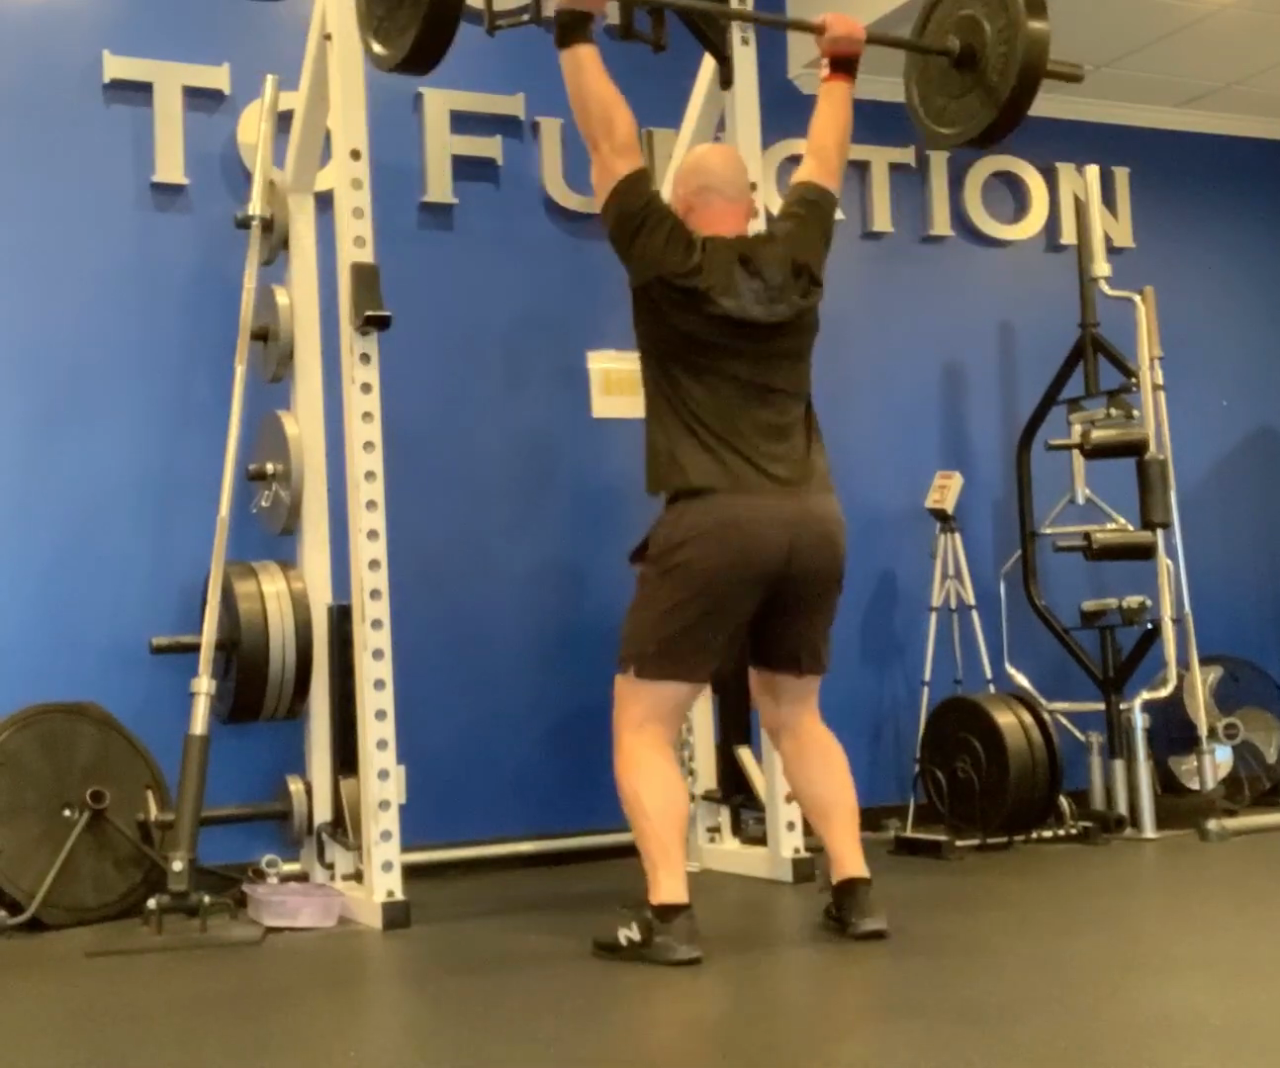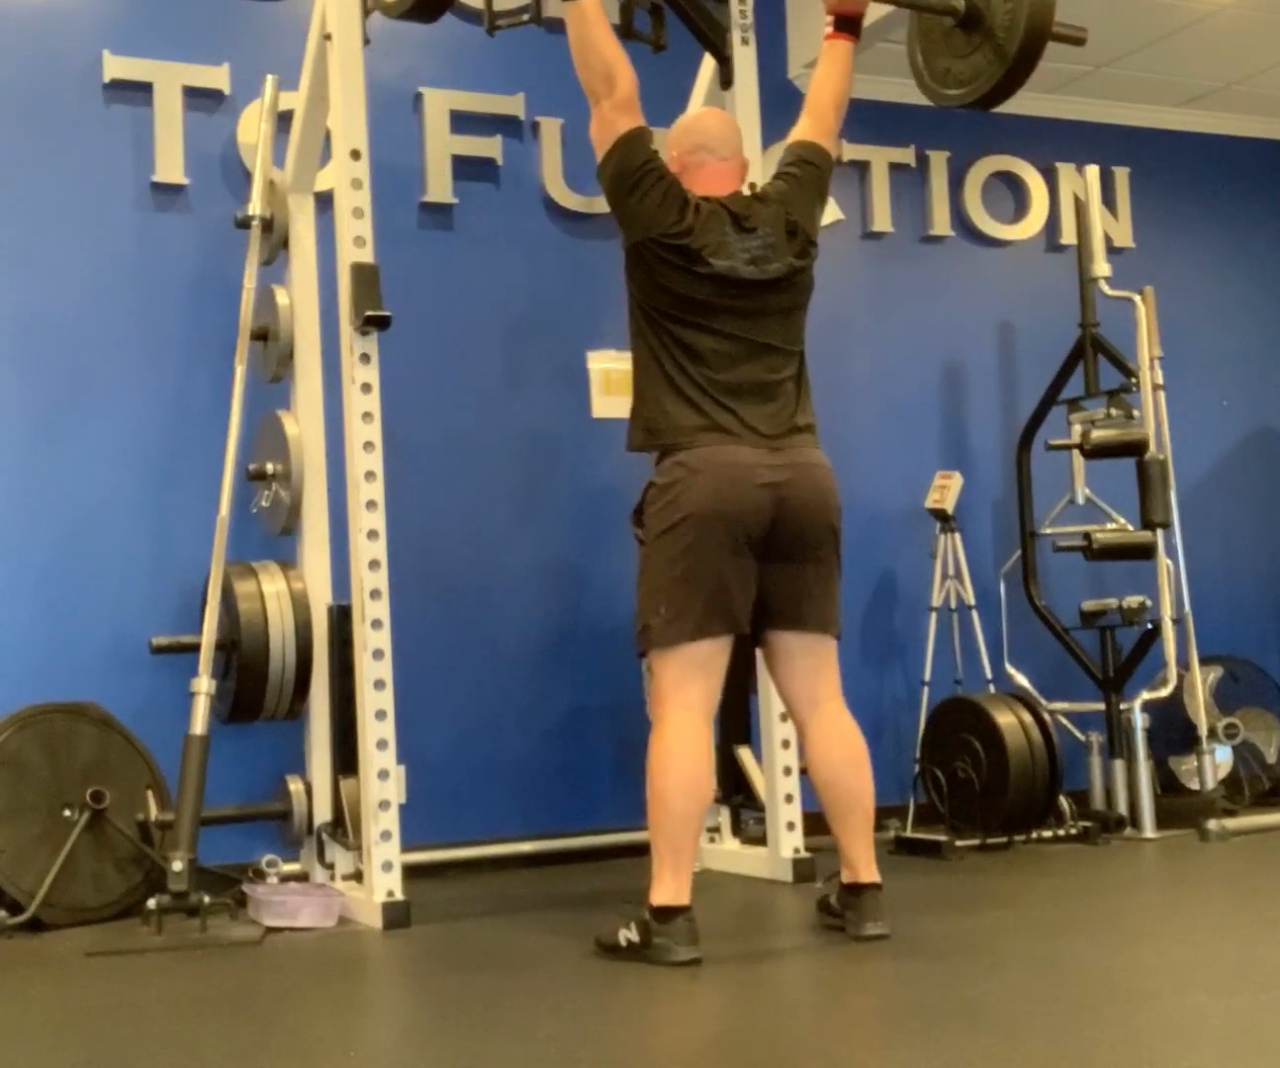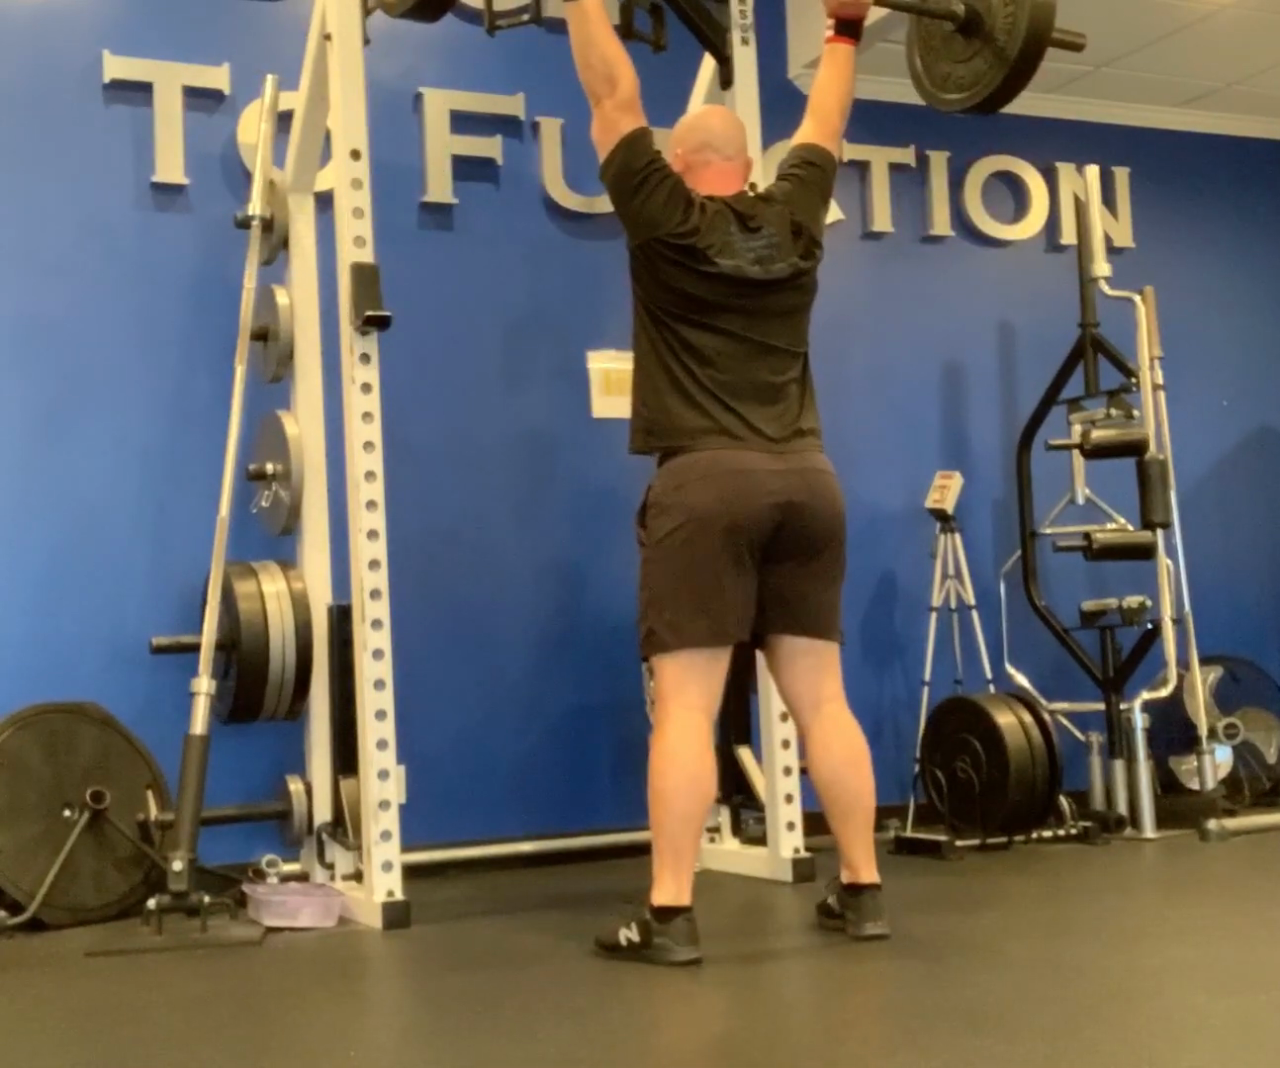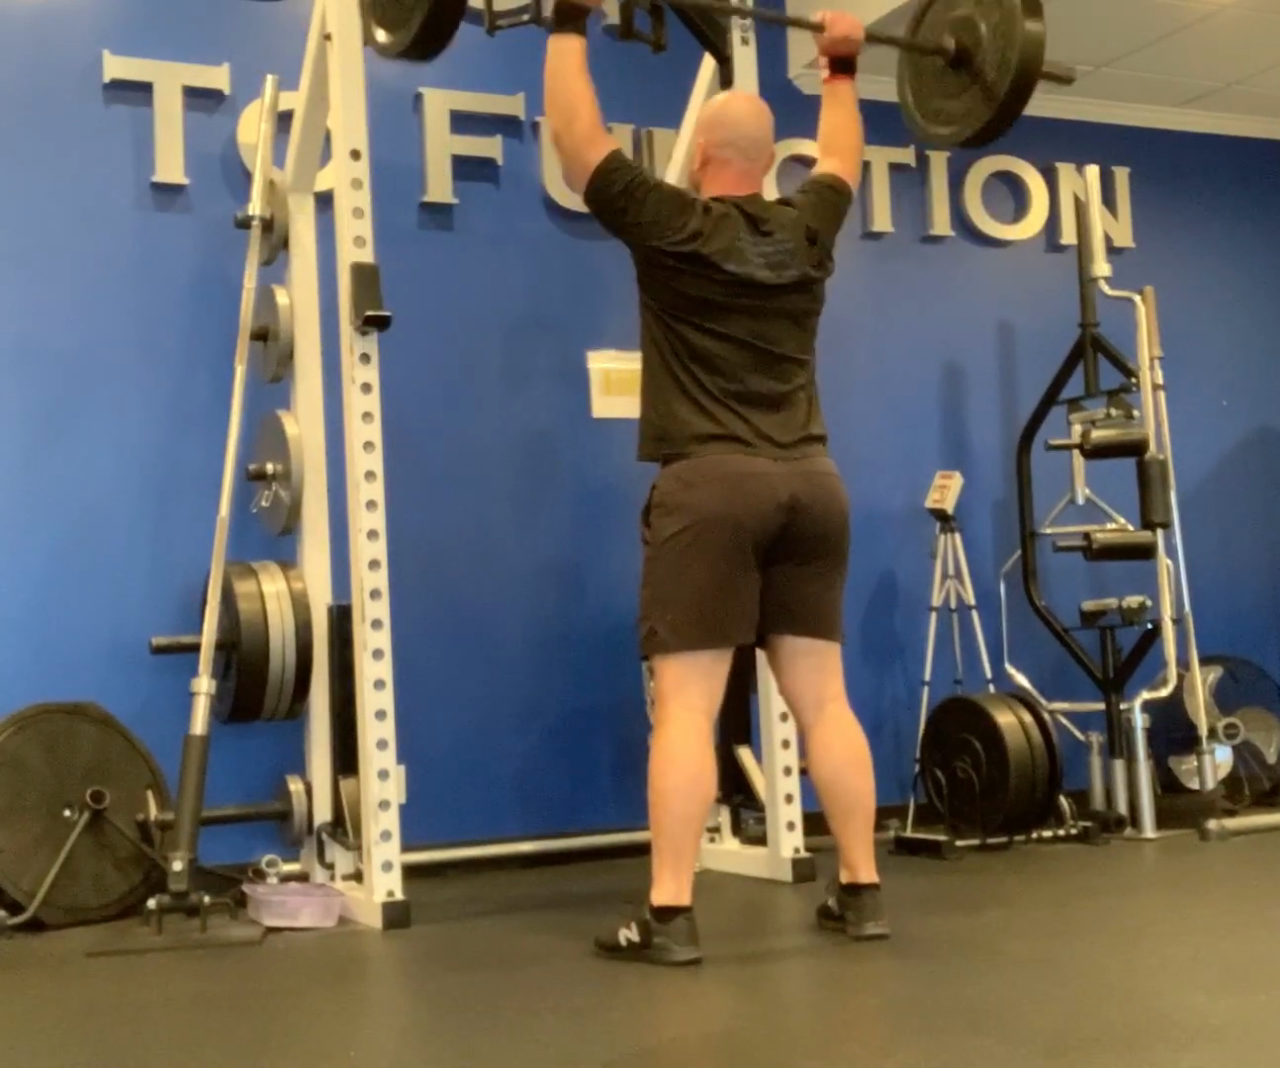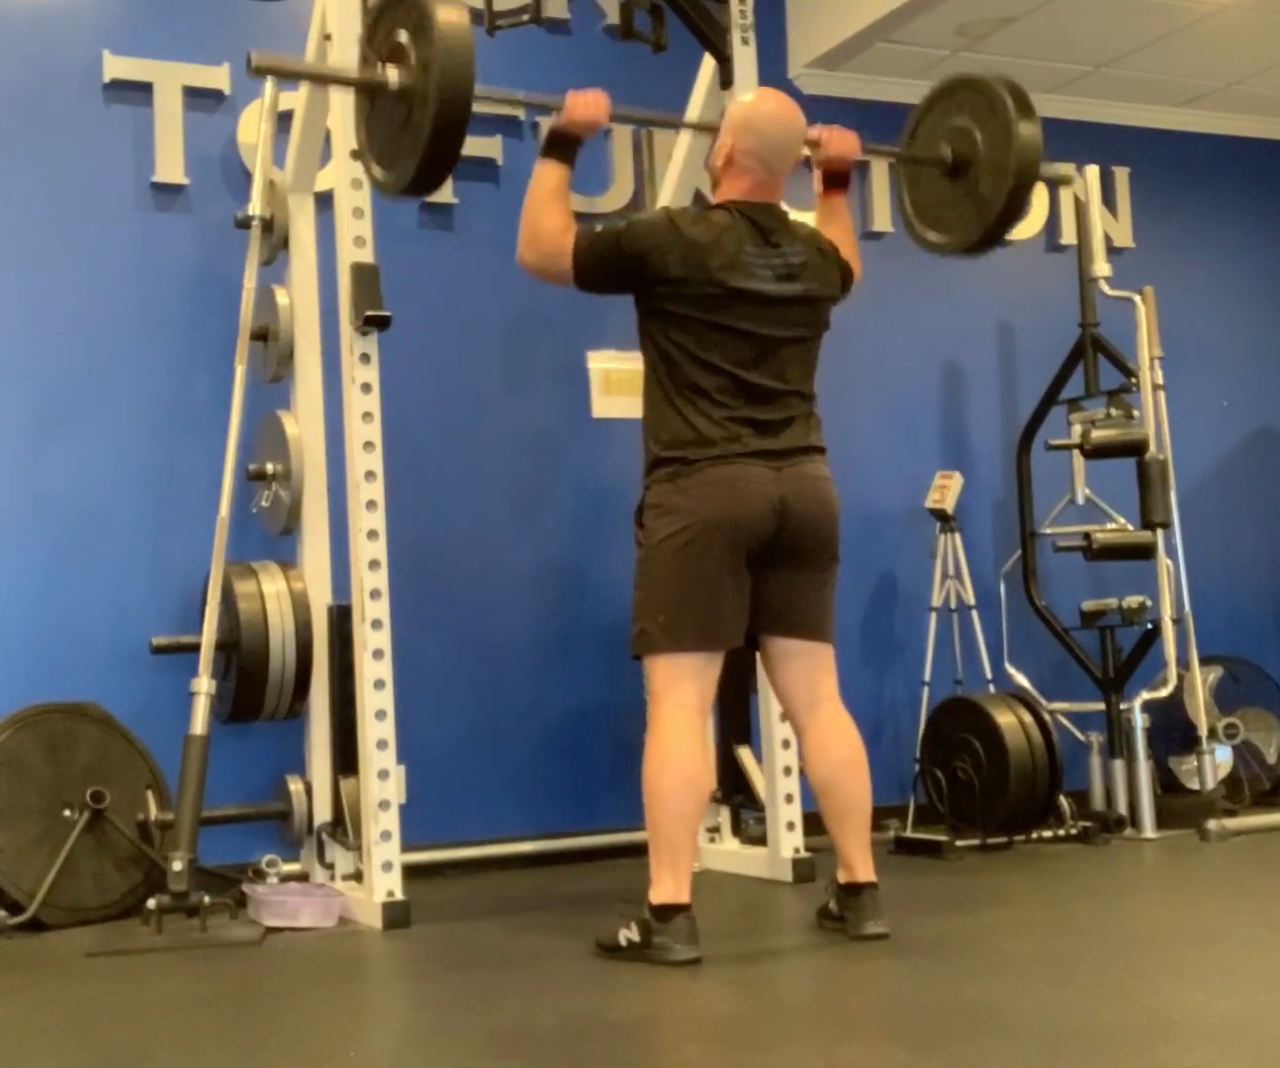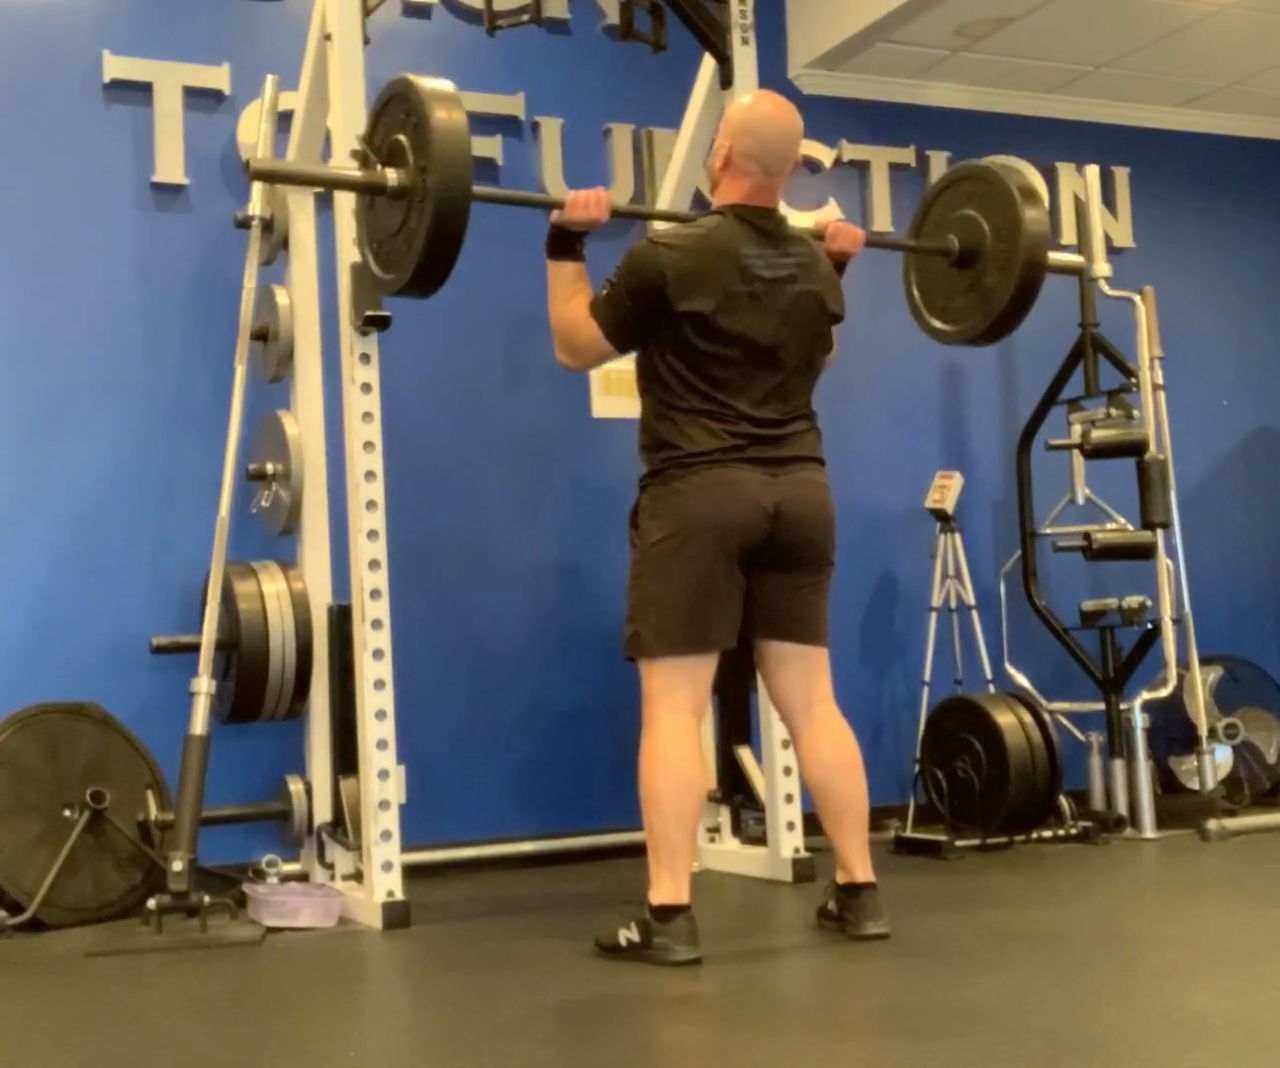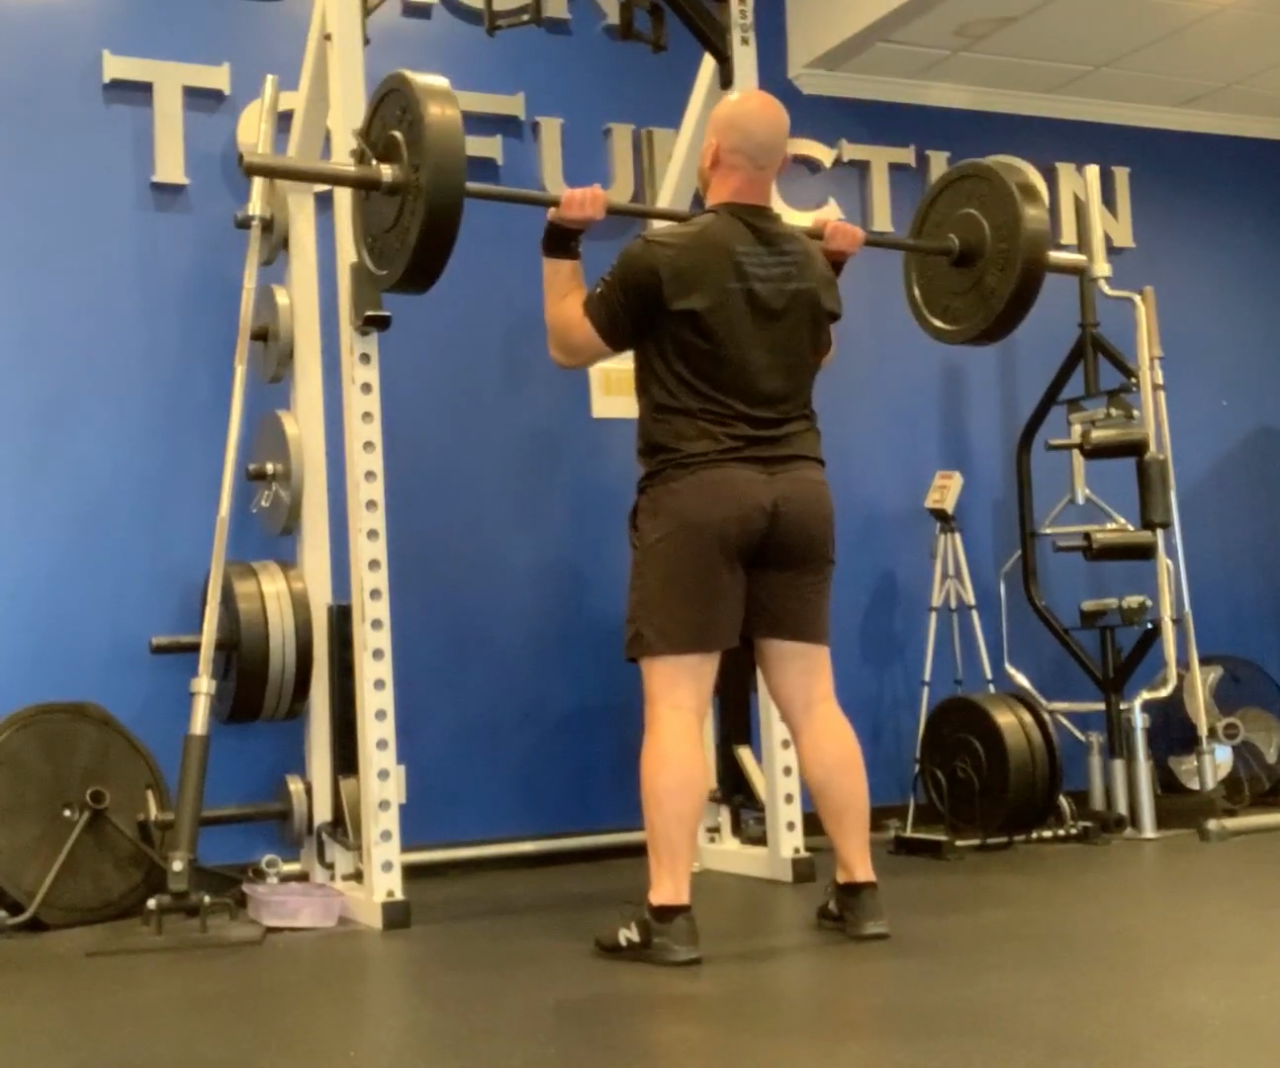
dt=0.3s
person 1, frame 1
left shoulder: (668, 263)
right shoulder: (796, 261)
left elbow: (613, 145)
right elbow: (821, 161)
left hip: (715, 528)
right hip: (813, 527)
left knee: (644, 729)
right knee: (795, 721)
left ankle: (667, 914)
right ankle: (855, 890)
person 1, frame 2
left shoulder: (659, 218)
right shoulder: (790, 218)
left elbow: (612, 96)
right elbow: (821, 120)
left hip: (705, 481)
right hip: (802, 477)
left knee: (684, 703)
right knee: (819, 698)
left ankle: (669, 917)
right ankle: (863, 890)
person 1, frame 3
left shoulder: (665, 219)
right shoulder: (793, 220)
left elbow: (613, 98)
right elbow: (824, 121)
left hip: (707, 484)
right hip: (805, 481)
left knee: (685, 704)
right knee: (820, 699)
left ankle: (669, 915)
right ankle: (862, 890)
person 1, frame 4
left shoulder: (671, 224)
right shoulder: (805, 229)
left elbow: (575, 133)
right elbow: (842, 163)
left hip: (712, 486)
right hip: (811, 483)
left knee: (686, 703)
right knee: (822, 699)
left ankle: (670, 915)
right ankle: (861, 890)
person 1, frame 5
left shoulder: (671, 240)
right shoulder: (813, 257)
left elbow: (540, 248)
left wrist: (563, 142)
right wrist: (841, 178)
left hip: (704, 491)
right hip: (804, 487)
left knee: (679, 703)
right knee: (817, 699)
left ankle: (669, 914)
right ankle: (861, 891)
person 1, frame 6
left shoulder: (670, 254)
right shoulder: (815, 266)
left elbow: (575, 345)
left wrist: (567, 241)
left hip: (699, 494)
right hip: (799, 490)
left knee: (673, 705)
right knee: (811, 700)
left ankle: (668, 915)
right ankle: (860, 891)
person 1, frame 7
left shoulder: (664, 253)
right shoulder: (809, 263)
left elbow: (570, 343)
left wrist: (563, 241)
left hip: (698, 493)
right hip: (799, 488)
left knee: (676, 705)
right knee: (812, 699)
left ankle: (669, 916)
right ankle: (859, 892)
